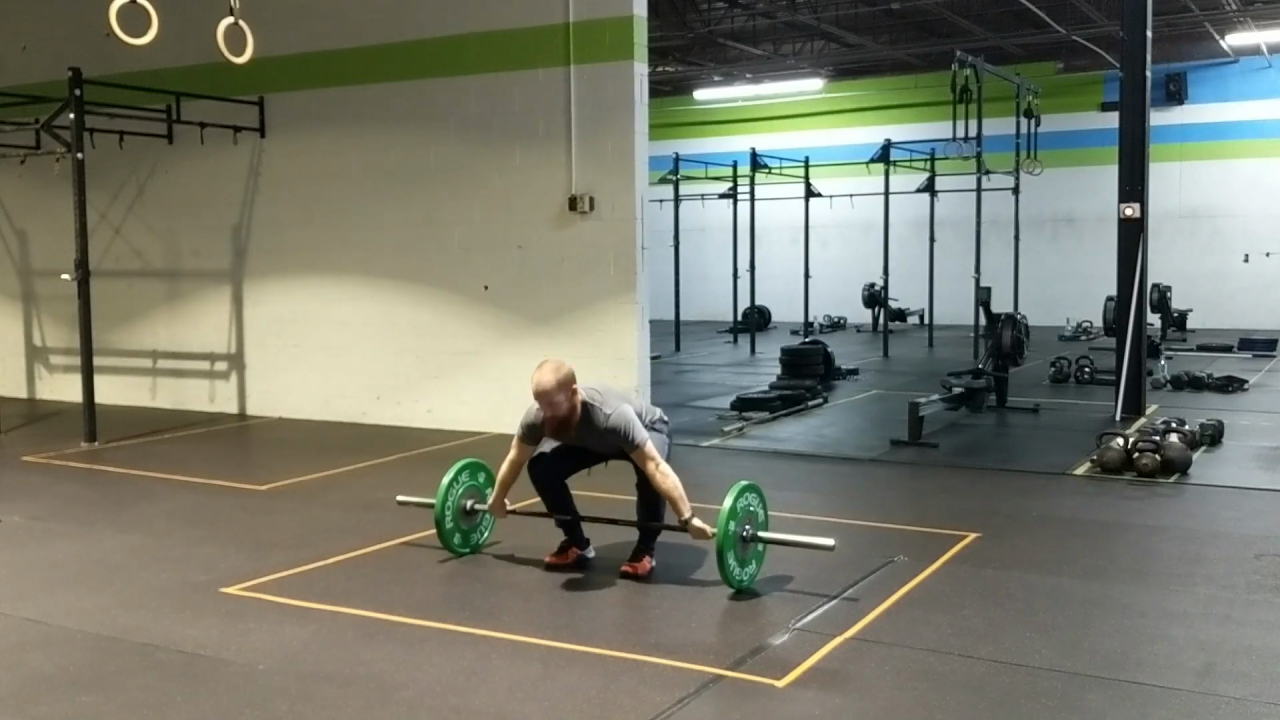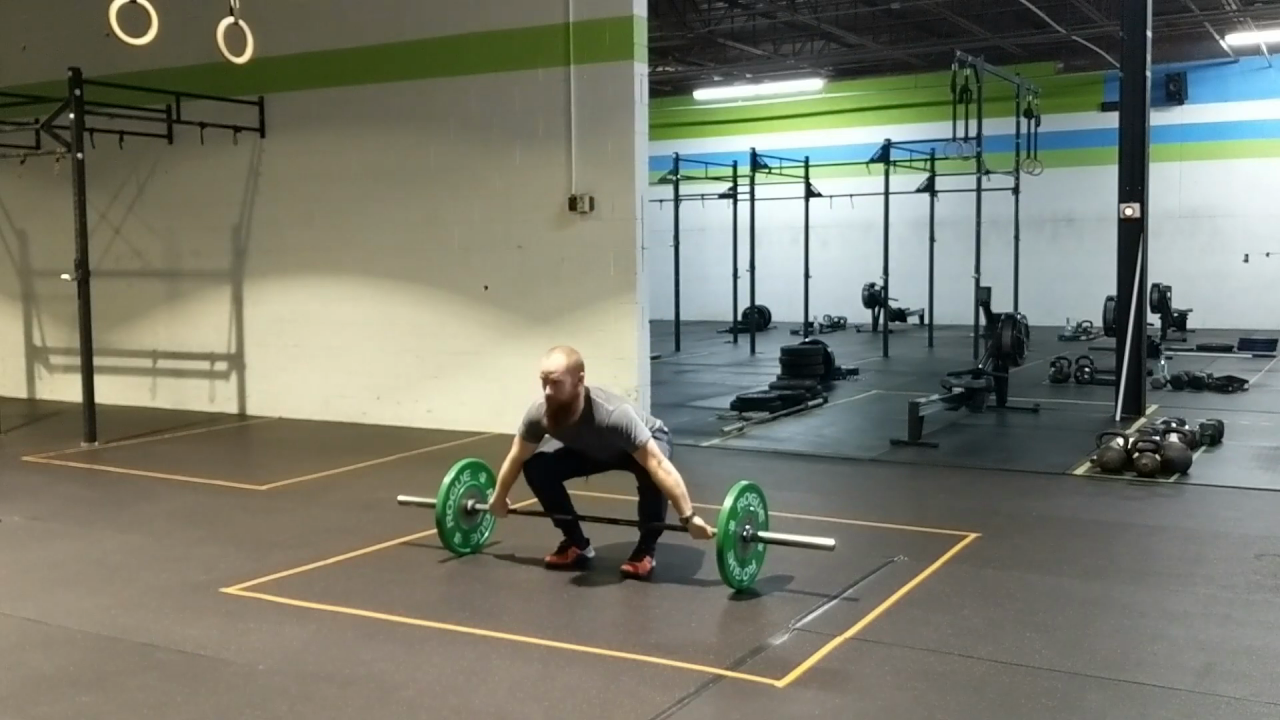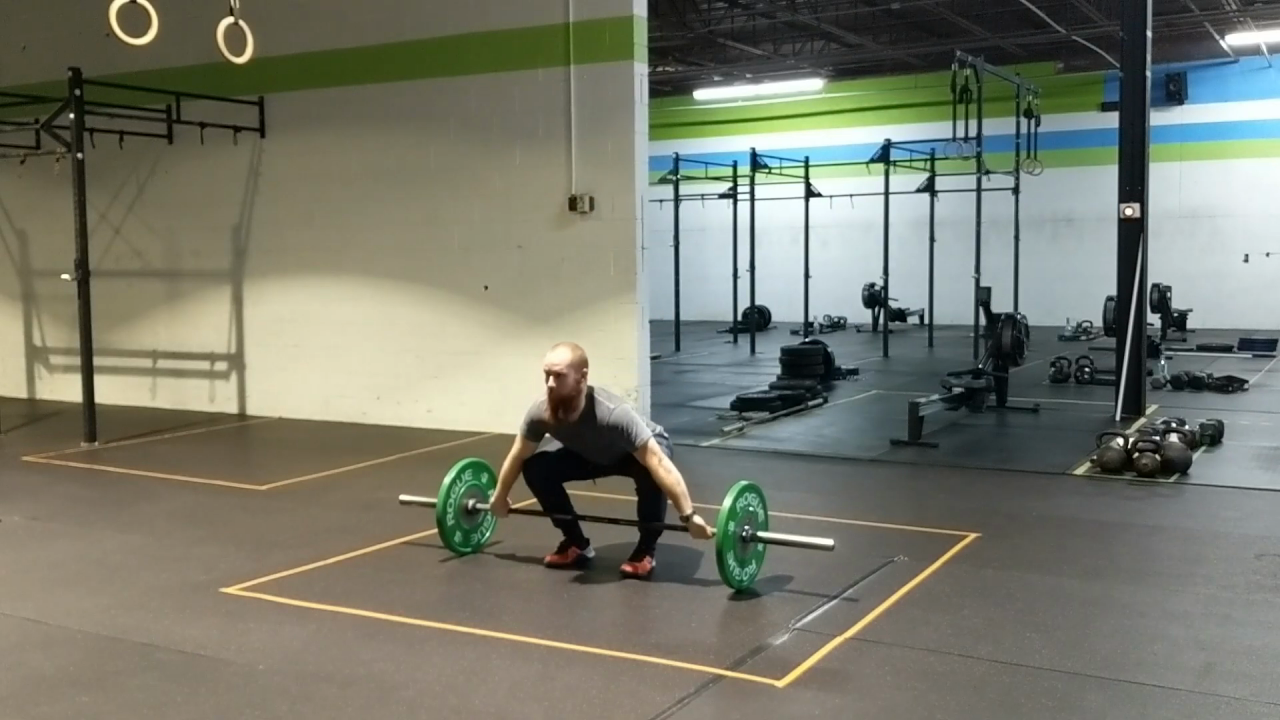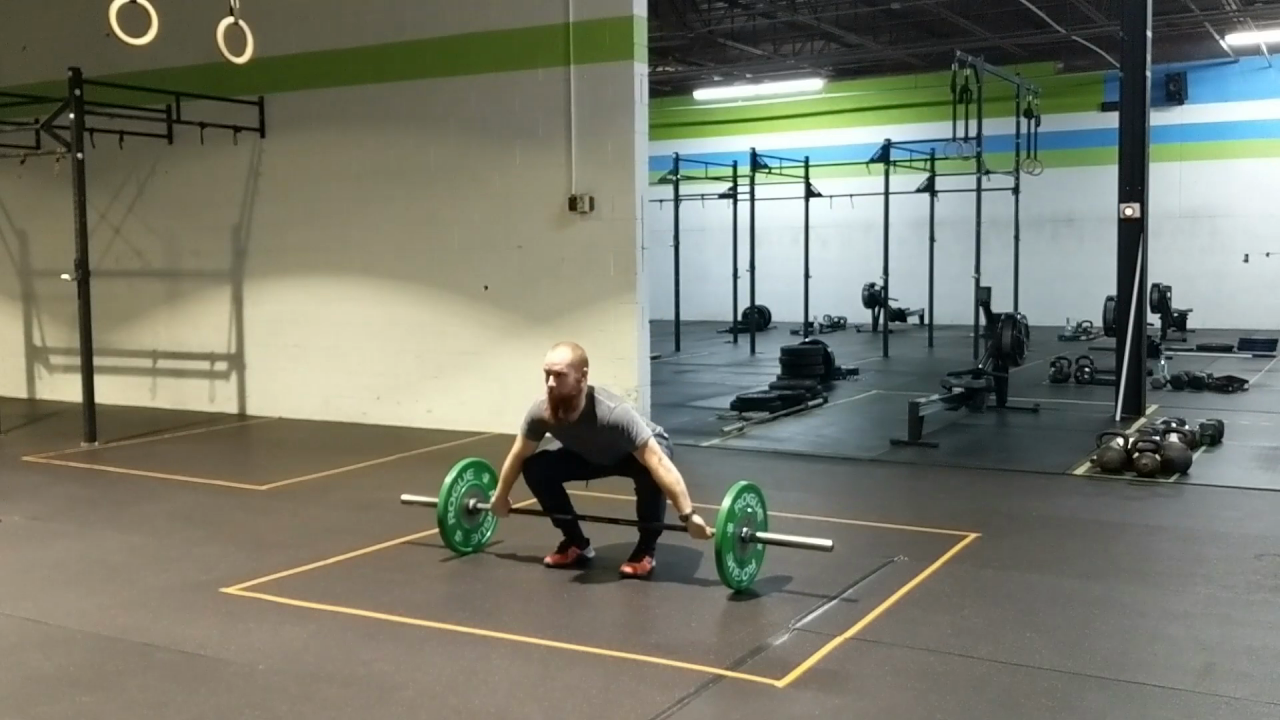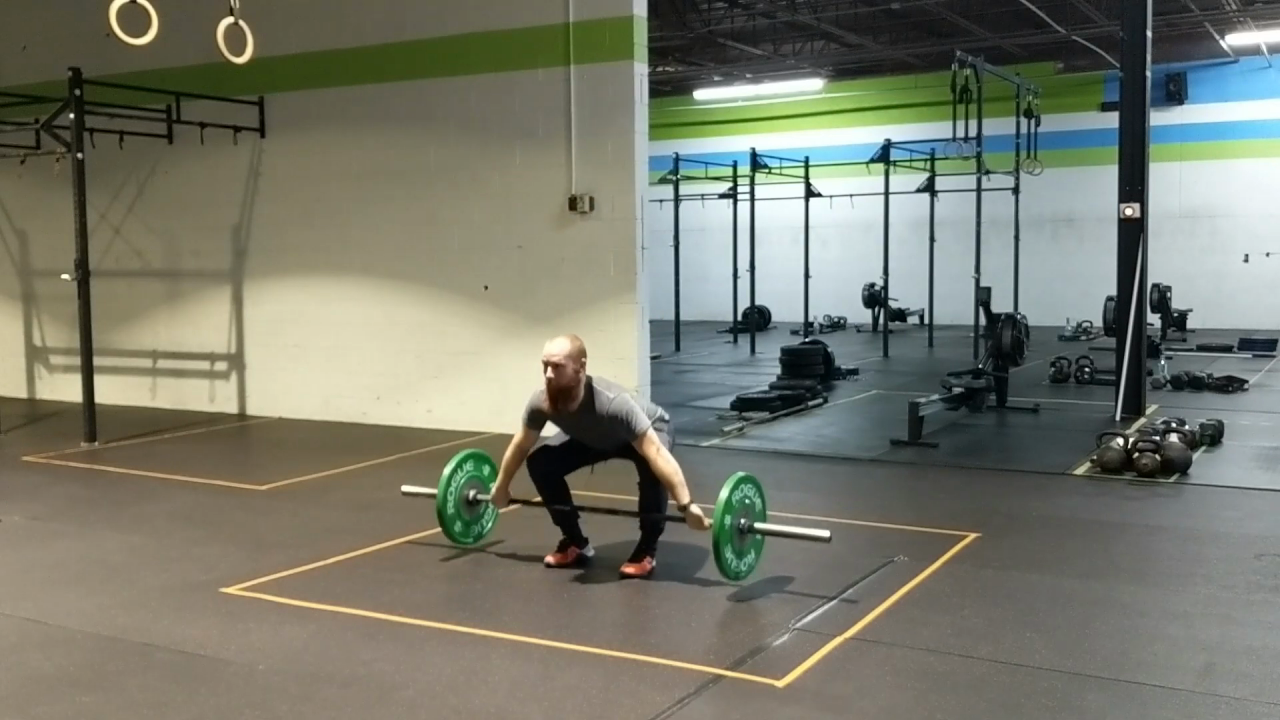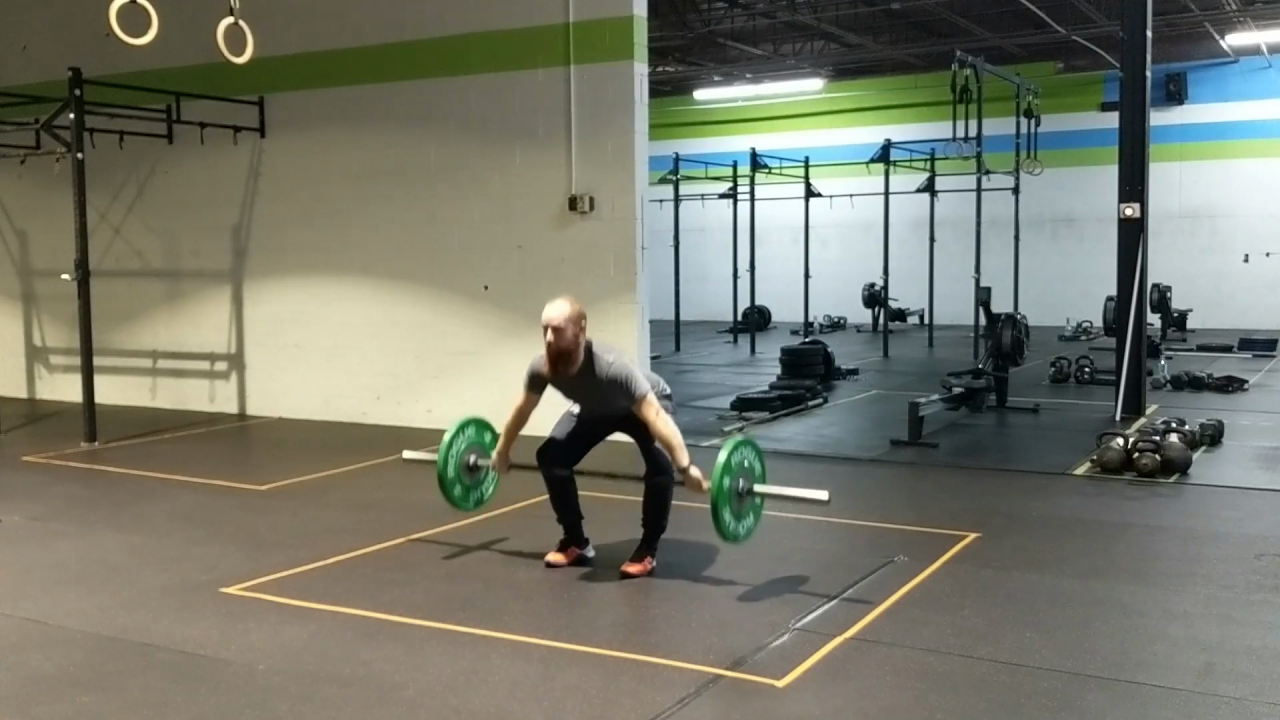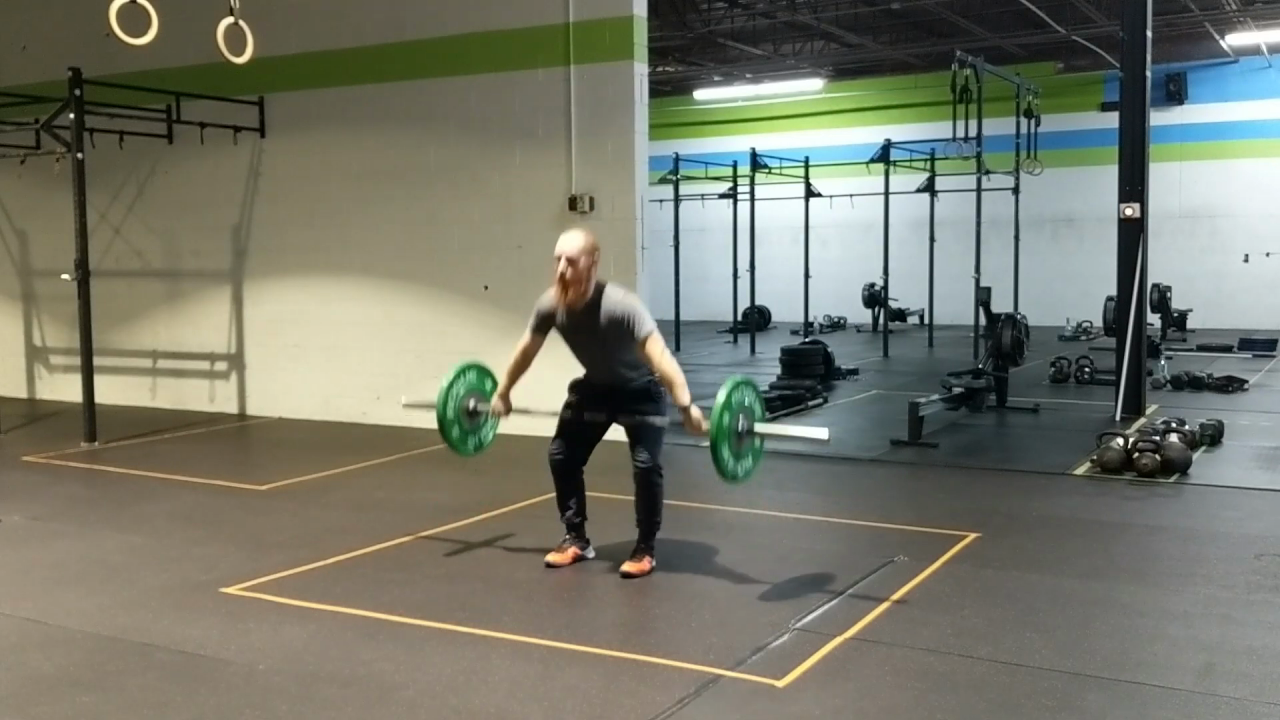
dt=0.2s
person 1, frame 1
left shoulder: (613, 414)
right shoulder: (536, 417)
left elbow: (656, 467)
right elbow: (515, 459)
left wrist: (688, 519)
right wrist: (497, 498)
left hip: (648, 427)
left knee: (649, 474)
right knee: (541, 467)
left ankle: (645, 551)
right ankle: (576, 544)
person 1, frame 2
left shoulder: (614, 415)
right shoulder: (539, 413)
left elbow: (659, 465)
right elbow: (516, 457)
left wrist: (689, 517)
right wrist: (499, 497)
left hip: (649, 440)
left knee: (651, 474)
right knee: (536, 468)
left ankle: (646, 551)
right ankle: (576, 544)
person 1, frame 3
left shoulder: (613, 414)
right shoulder: (540, 412)
left elbow: (659, 464)
right elbow: (517, 456)
left wrist: (689, 515)
right wrist: (500, 496)
left hip: (648, 447)
left knee: (650, 474)
right knee: (535, 468)
left ankle: (646, 551)
right ankle: (576, 544)
person 1, frame 4
left shoulder: (614, 414)
right shoulder: (540, 412)
left elbow: (659, 464)
right elbow: (518, 456)
left wrist: (689, 515)
right wrist: (500, 496)
left hip: (647, 448)
left knee: (649, 474)
right knee: (535, 468)
left ankle: (646, 551)
right ankle: (576, 543)
person 1, frame 5
left shoulder: (613, 404)
right shoulder: (540, 402)
left elbow: (657, 454)
right elbow: (519, 446)
left wrist: (687, 505)
right wrist: (501, 487)
left hip: (649, 429)
left knee: (652, 471)
right knee: (540, 463)
left ankle: (646, 551)
right ankle: (575, 543)
person 1, frame 6
left shoulder: (612, 366)
right shoulder: (541, 366)
left elbow: (656, 417)
right elbow: (521, 409)
left wrist: (686, 466)
right wrist: (501, 451)
left hip: (649, 403)
right hip: (595, 408)
left knee: (659, 465)
right knee: (550, 457)
left ankle: (647, 550)
right ankle: (576, 543)
person 1, frame 7
left shoulder: (620, 305)
right shoulder: (550, 304)
left elbow: (660, 355)
right elbow: (526, 350)
left wrist: (686, 407)
right wrist: (502, 392)
left hip: (639, 387)
right hip: (594, 387)
left knee: (646, 463)
right knee: (562, 456)
left ankle: (645, 550)
right ankle: (576, 540)
